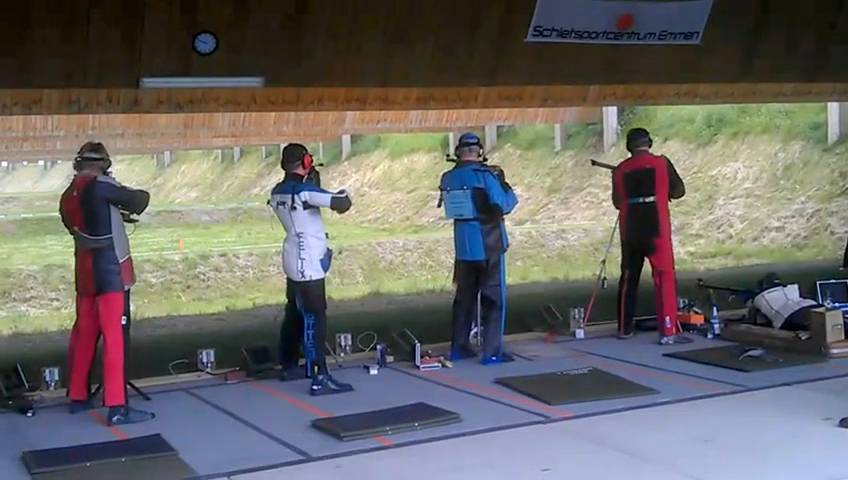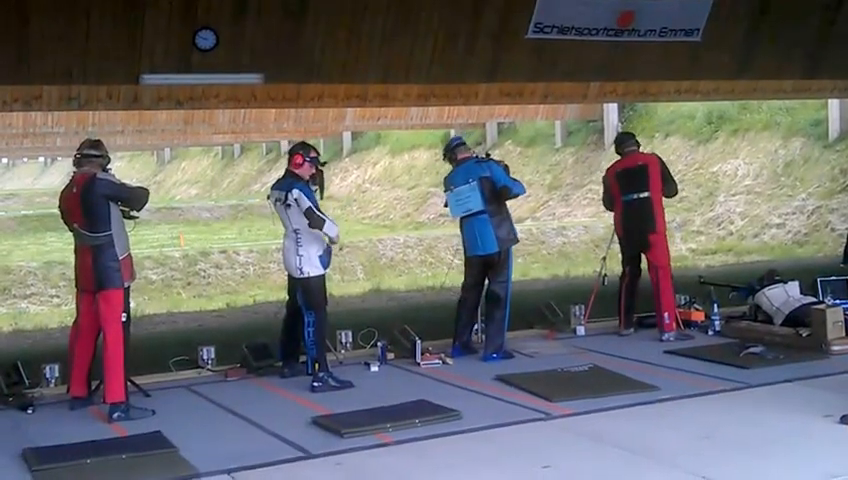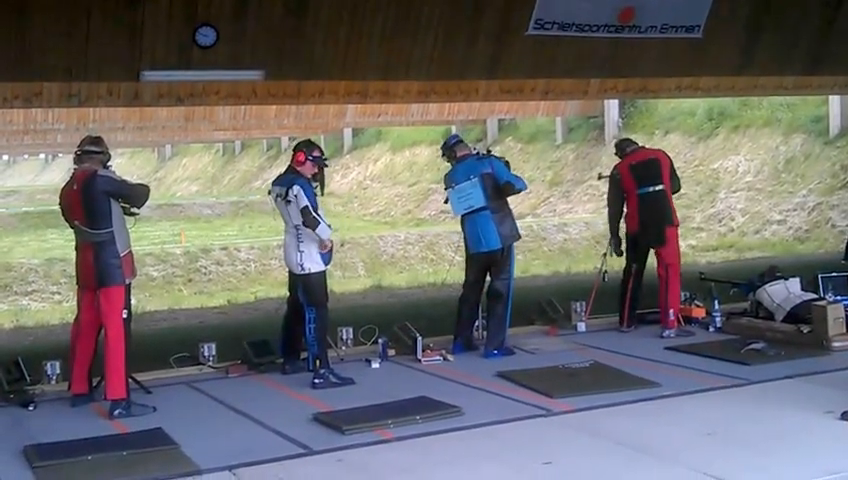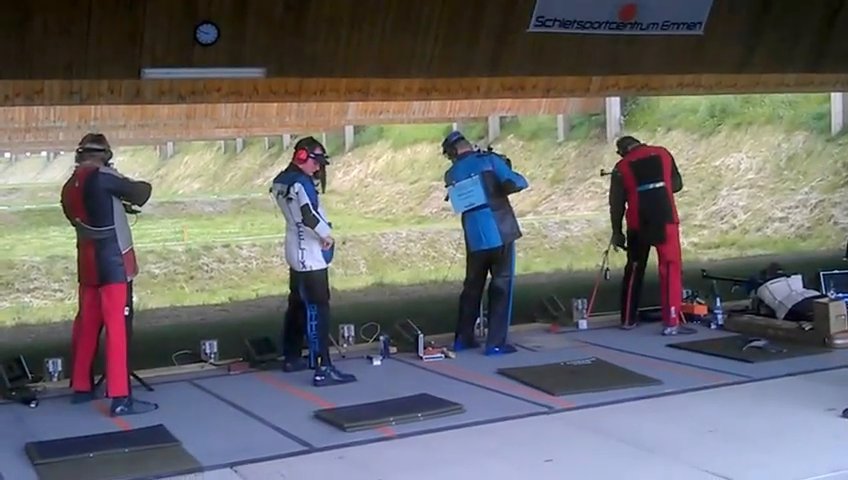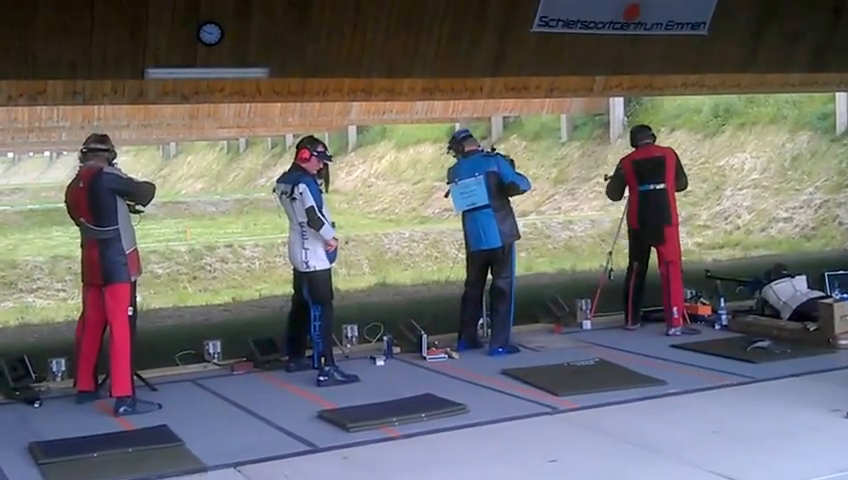
dt=1s
person 1, frame 1
left shoulder: (67, 196)
right shoulder: (100, 185)
right elbow: (139, 199)
left wrist: (115, 213)
right wrist: (127, 207)
left hip: (85, 271)
right hip: (110, 269)
left knee: (84, 332)
right knee: (114, 335)
left ankle: (78, 397)
right ankle: (117, 407)
person 1, frame 2
left shoulder: (67, 193)
right shoulder: (99, 182)
right elbow: (139, 196)
left wrist: (115, 211)
right wrist: (127, 205)
left hip: (85, 267)
right hip: (110, 265)
left knee: (84, 329)
right knee: (113, 331)
left ankle: (78, 393)
right ankle: (117, 404)
person 1, frame 3
left shoulder: (67, 190)
right shoulder: (99, 178)
right elbow: (140, 193)
left wrist: (115, 207)
right wrist: (128, 200)
left hip: (86, 264)
right hip: (111, 262)
left knee: (85, 325)
right knee: (115, 327)
left ankle: (79, 390)
right ankle: (118, 400)
person 1, frame 4
left shoulder: (69, 187)
right shoulder: (101, 176)
right elbow: (141, 191)
left wrist: (117, 205)
right wrist: (129, 197)
left hip: (88, 262)
right hip: (113, 259)
left knee: (86, 323)
right knee: (117, 324)
left ankle: (81, 387)
right ankle: (120, 398)
person 1, frame 5
left shoulder: (73, 187)
right shoulder: (106, 176)
right elbow: (146, 192)
left wrist: (121, 205)
right wrist: (133, 197)
left hip: (91, 261)
right hip: (117, 259)
left knee: (90, 323)
right knee: (121, 325)
left ankle: (85, 387)
right ankle: (123, 398)
person 2, frame 1
left shoulder: (277, 192)
right shoulder: (304, 190)
right elbow: (342, 204)
right wrist: (343, 194)
left hip: (293, 261)
right hip: (308, 263)
left knee: (294, 314)
right knee: (315, 319)
left ankle: (288, 366)
right ankle: (320, 378)
person 2, frame 2
left shoulder: (278, 187)
right shoulder: (298, 187)
right elbow: (315, 218)
left wrist: (312, 189)
right wrist: (333, 232)
left hip: (294, 257)
right hip: (307, 259)
left knee: (295, 310)
right knee: (315, 315)
left ankle: (289, 363)
right ankle: (320, 375)
person 2, frame 3
left shoulder: (279, 183)
right shoulder: (299, 184)
left elbow: (297, 214)
right elbow: (309, 217)
right wrist: (326, 237)
left hip: (294, 254)
right hip: (308, 256)
left knee: (296, 307)
right knee: (316, 312)
left ankle: (290, 360)
right ankle: (321, 372)
person 2, frame 4
left shoulder: (280, 181)
right shoulder: (301, 182)
right elbow: (309, 215)
right wrist: (326, 235)
left hip: (296, 252)
right hip: (309, 254)
left knee: (297, 304)
right knee: (317, 309)
left ankle: (291, 357)
right ankle: (323, 369)
person 2, frame 5
left shoulder: (284, 181)
right shoulder: (305, 182)
right elbow: (314, 217)
right wrist: (330, 237)
left hip: (299, 252)
right hip: (313, 254)
left knee: (301, 305)
right knee: (321, 309)
left ankle: (295, 357)
right ankle: (326, 369)
person 3, frame 1
left shoulder: (448, 178)
right shoulder: (486, 174)
right elbow: (503, 206)
right wrist: (507, 187)
left hip: (463, 246)
right hip: (489, 245)
left knee: (464, 295)
right knee: (493, 297)
left ankle: (459, 347)
right ankle: (492, 352)
person 3, frame 2
left shoulder: (450, 180)
right shoulder: (487, 166)
right elbow: (510, 191)
right wrist: (513, 182)
left hip: (472, 244)
right hip: (497, 239)
left knee: (470, 291)
right knee: (498, 292)
left ankle: (460, 344)
right ankle: (494, 349)
person 3, frame 3
left shoulder: (450, 178)
right shoulder: (488, 162)
right elbow: (515, 186)
right wrist: (504, 181)
left hip: (474, 241)
right hip: (499, 236)
left knee: (471, 289)
right knee: (500, 288)
left ankle: (461, 341)
right ankle: (495, 345)
person 3, frame 4
left shoulder: (451, 175)
right shoulder: (489, 160)
right elbow: (516, 184)
right wrist: (503, 178)
left hip: (474, 239)
right hip: (500, 234)
left knee: (472, 286)
right knee: (501, 286)
left ankle: (463, 338)
right ankle: (496, 343)
person 3, frame 5
left shoulder: (454, 172)
right shoulder: (494, 161)
right elbow: (520, 186)
right wrist: (509, 173)
left hip: (474, 239)
right hip: (500, 235)
left knee: (473, 286)
right knee: (502, 287)
left ankle: (466, 338)
right ankle: (499, 343)
person 4, frame 1
left shoulder: (620, 169)
right shoulder: (661, 163)
left elbow: (617, 202)
right elbow: (679, 191)
left hip: (630, 233)
right hip: (656, 231)
left knee: (628, 278)
right knee: (664, 279)
left ankle: (625, 328)
right ankle: (668, 332)
person 4, frame 2
left shoulder: (611, 171)
right shoulder: (654, 160)
left elbow: (609, 204)
right elbow: (671, 190)
left hip: (626, 229)
right hip: (651, 227)
left knee: (629, 273)
right knee: (660, 273)
left ankle: (625, 325)
right ankle: (667, 328)
person 4, frame 3
left shoulder: (619, 169)
right shoulder: (661, 156)
left elbow: (614, 206)
right elbow: (675, 186)
left wrist: (614, 235)
left hip: (638, 227)
right hip: (665, 222)
left knee: (633, 272)
right knee: (669, 271)
left ankle: (626, 322)
right ankle: (669, 324)
person 4, frame 4
left shoulder: (621, 167)
right shoulder: (662, 154)
left elbow: (616, 204)
right elbow: (677, 184)
left wrist: (617, 232)
left hip: (638, 224)
right hip: (665, 220)
left knee: (634, 270)
right knee: (670, 269)
left ankle: (628, 319)
right ankle: (671, 322)
person 4, frame 5
left shoulder: (626, 162)
right shoulder: (669, 154)
left elbow: (613, 194)
right elbow: (682, 183)
left wrist: (614, 182)
left hip: (639, 223)
right hip: (665, 221)
left knee: (636, 269)
right knee: (671, 269)
left ankle: (631, 319)
right ankle: (674, 323)
